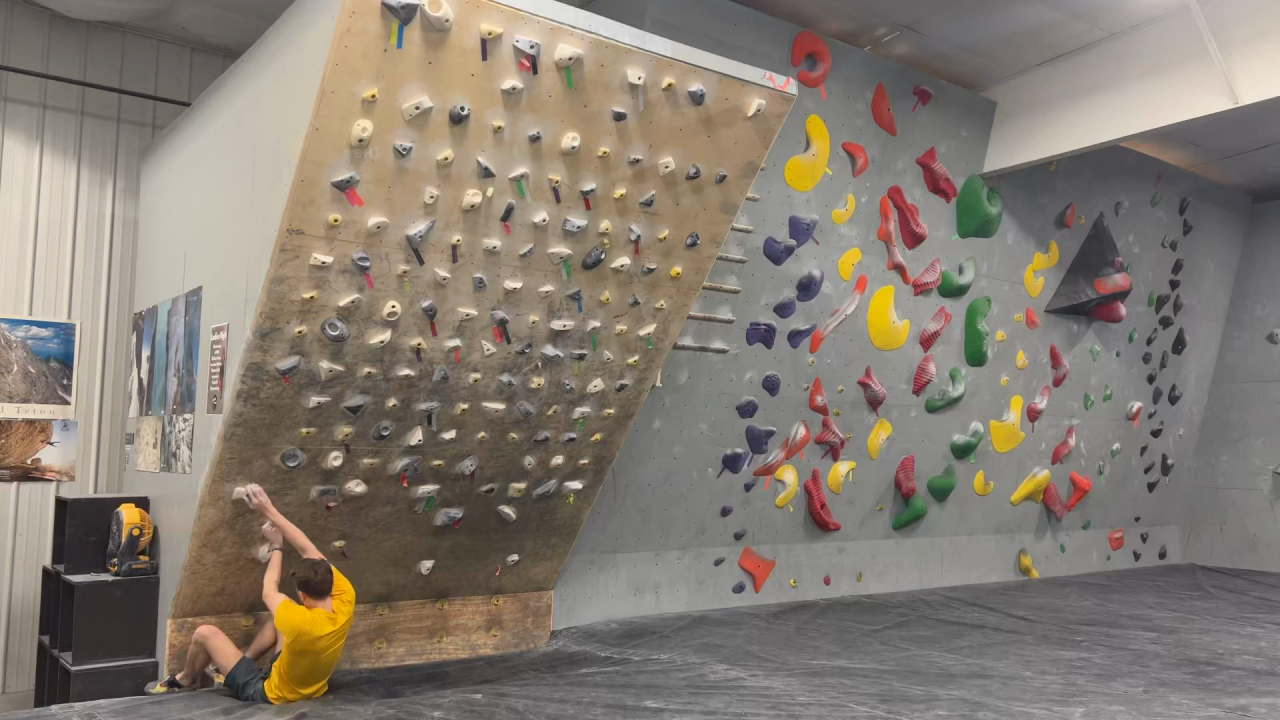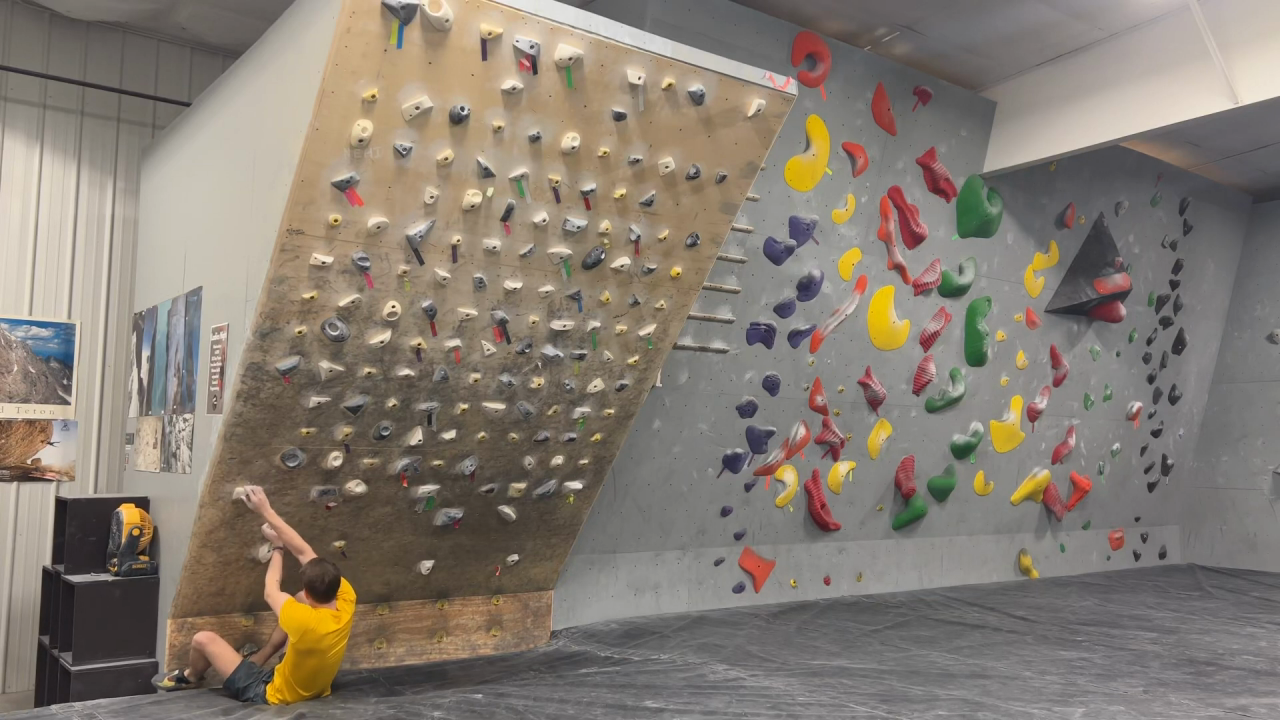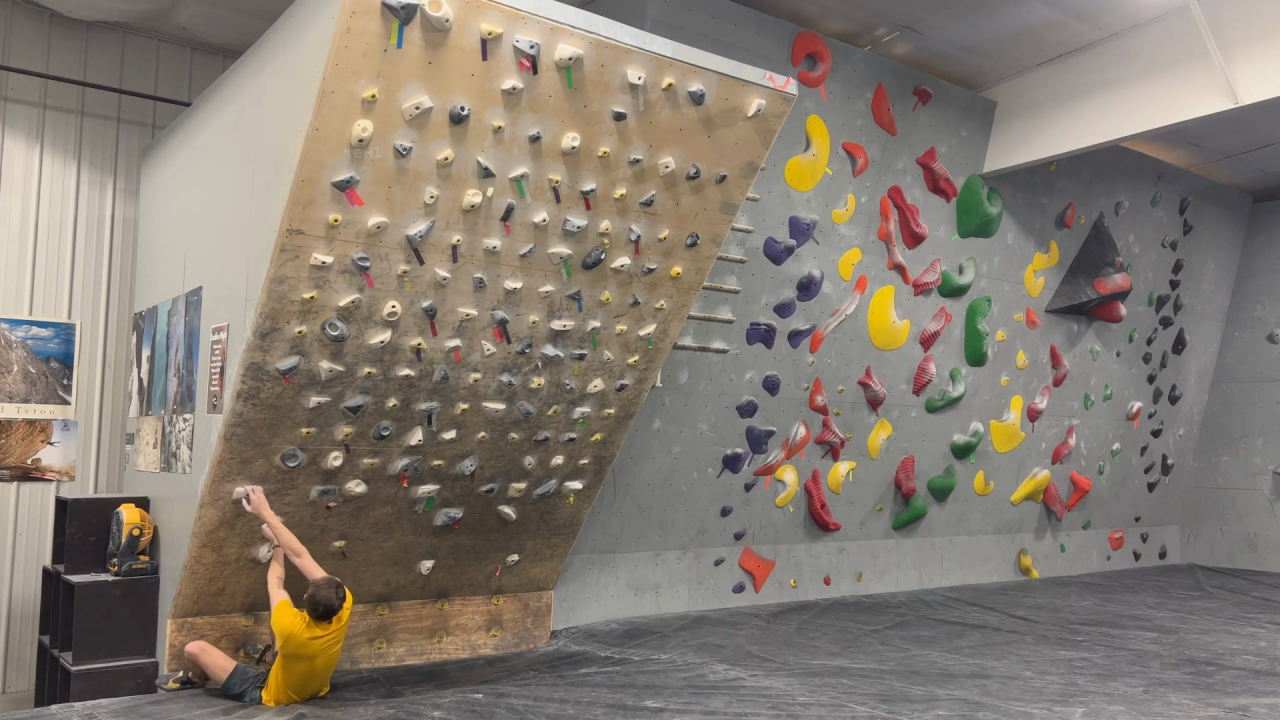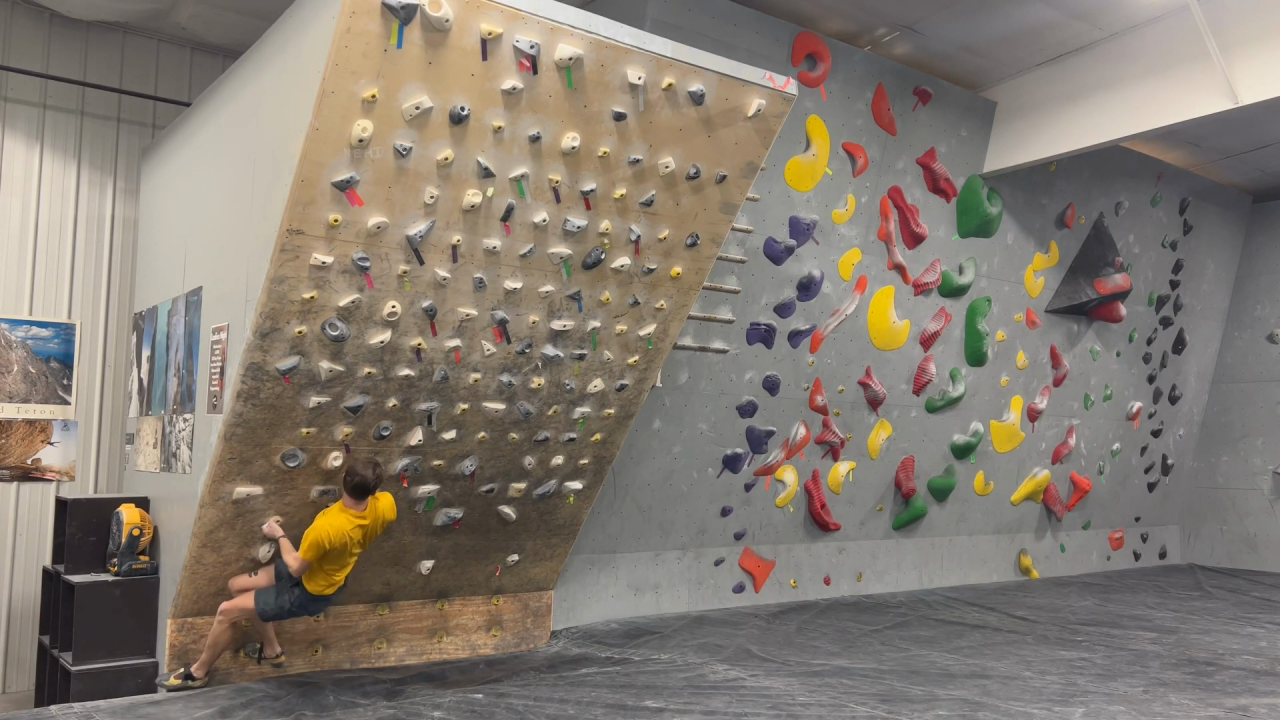
dt=1s
person 1, frame 1
left shoulder: (301, 622)
right shoulder: (346, 600)
left elbow: (269, 592)
right elbow: (310, 551)
left wrist: (276, 546)
right wrist: (270, 511)
left hip: (271, 693)
right hip: (309, 686)
left knee: (204, 633)
left ankle: (184, 680)
right ankle: (243, 660)
person 1, frame 2
left shoulder: (306, 621)
right shoulder: (346, 599)
left elbow: (271, 592)
right elbow: (305, 553)
left wrist: (277, 546)
right wrist: (267, 511)
left hip: (272, 695)
right hip: (312, 688)
left knee: (203, 639)
right knee: (297, 598)
left ankle: (190, 677)
right ankle: (260, 658)
person 1, frame 3
left shoulder: (292, 627)
right shoulder: (343, 605)
left elbow: (275, 584)
right elbow: (300, 557)
left wrist: (277, 545)
right wrist: (266, 513)
left hip: (271, 698)
right hip: (312, 691)
left knee: (195, 649)
left ankle: (195, 679)
person 1, frame 4
left shoulder: (325, 526)
right shoulder: (384, 504)
left elbow: (296, 567)
right elbow: (388, 513)
left wrist: (280, 536)
left hip: (313, 595)
right hip: (319, 576)
left knee: (227, 611)
right knee: (238, 586)
left ankle: (198, 673)
right ankle: (272, 650)
